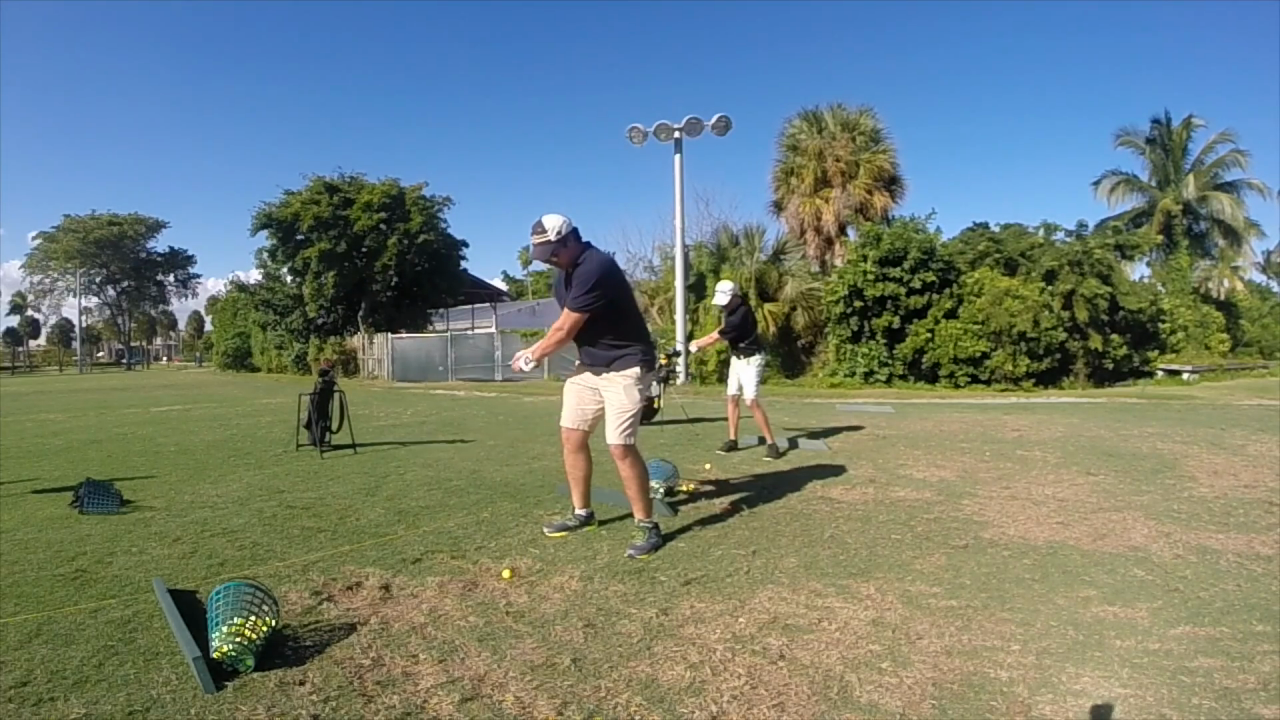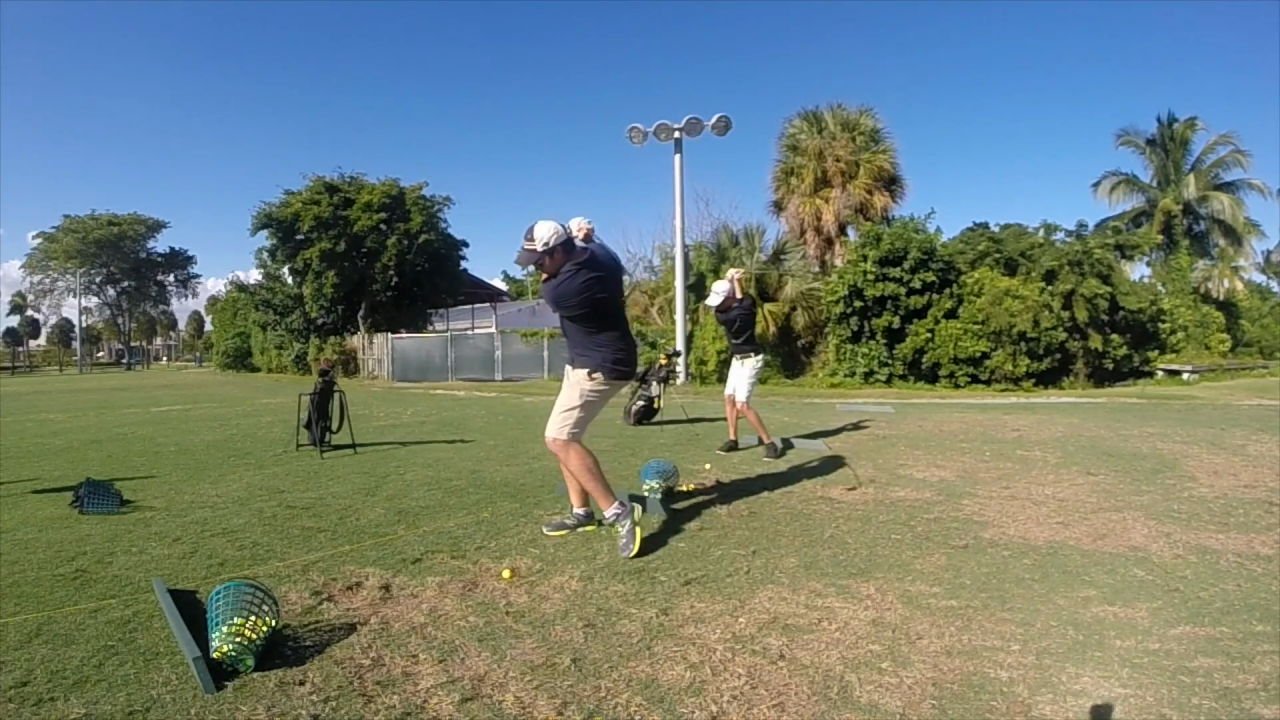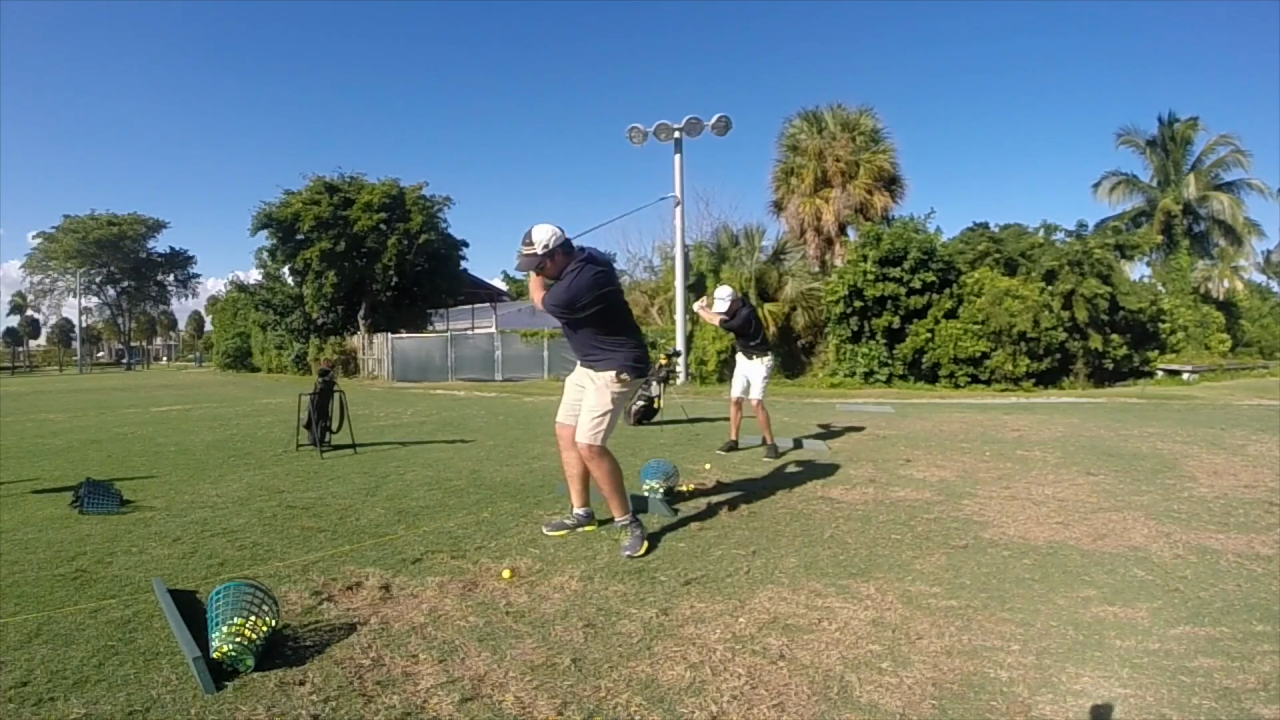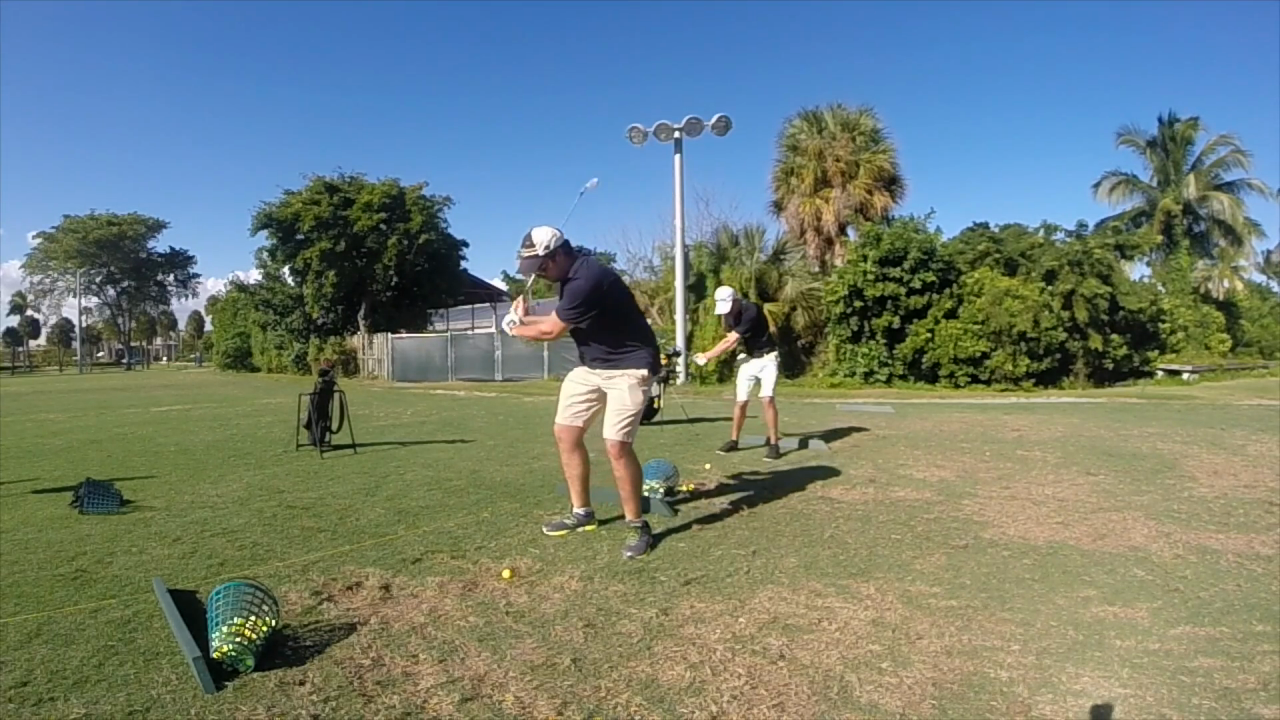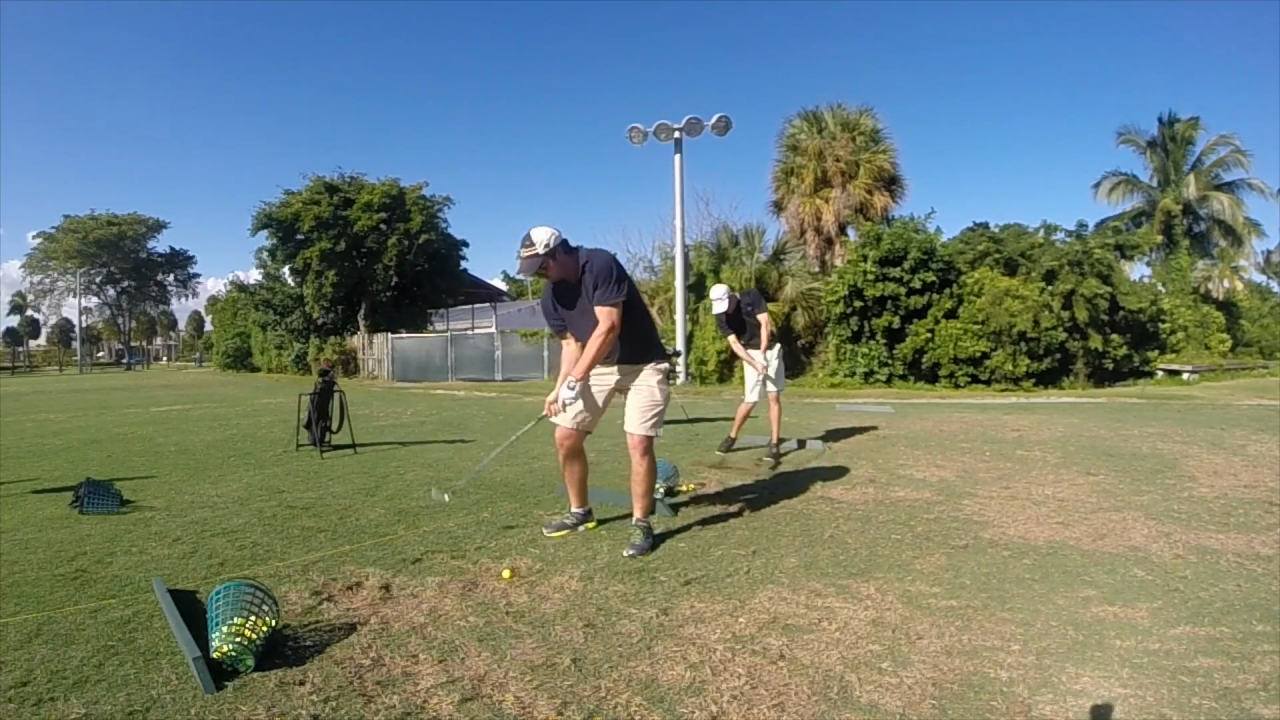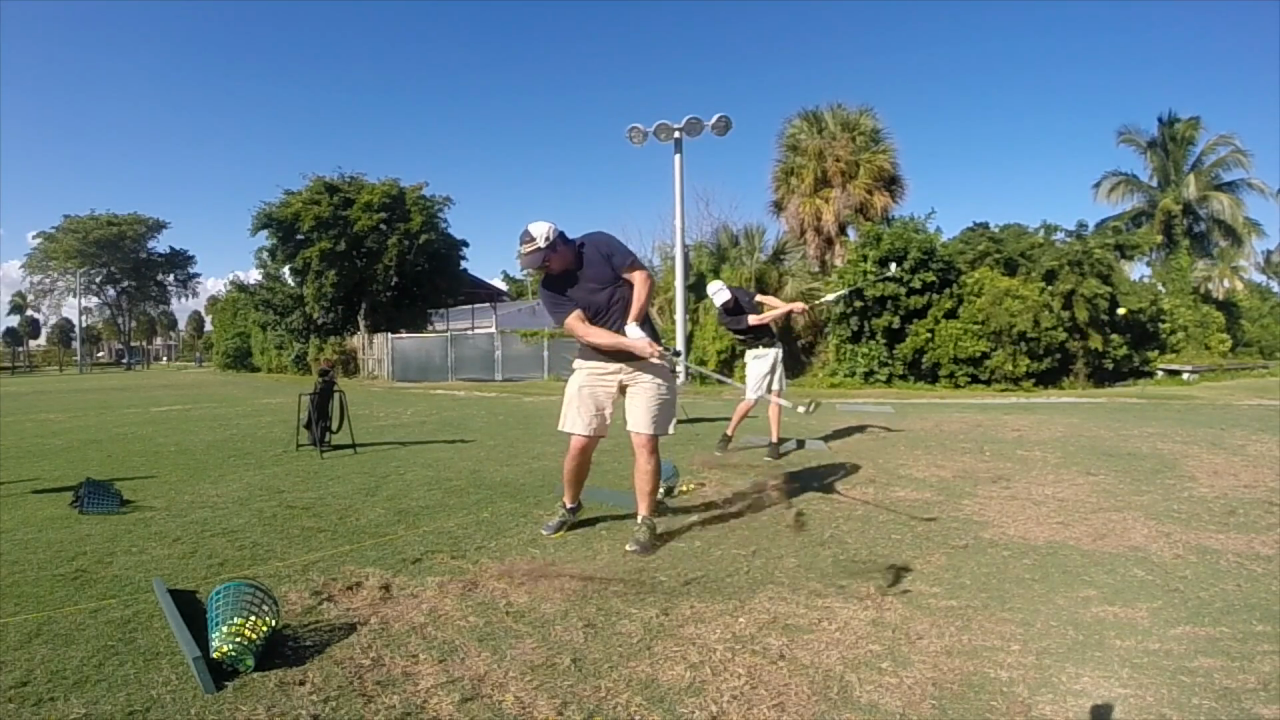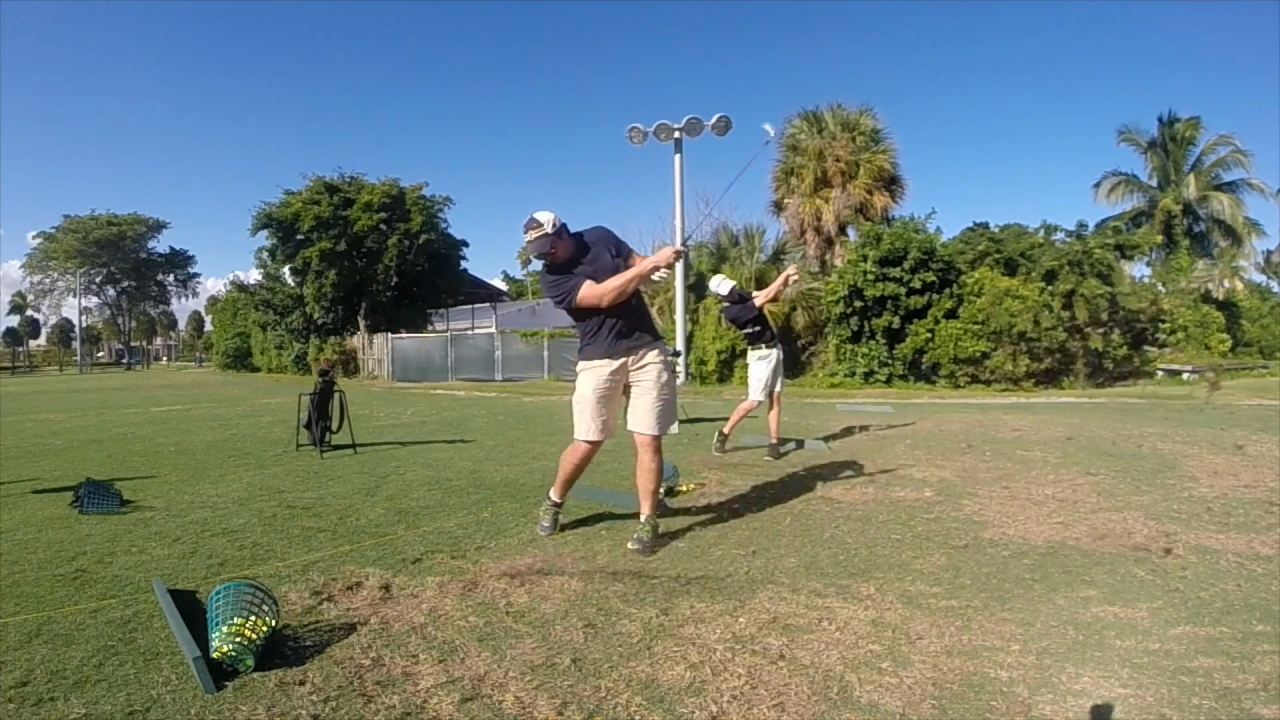
dt=0.4s
person 1, frame 1
left shoulder: (594, 269)
right shoulder: (568, 272)
left elbow: (565, 329)
left wrist: (531, 355)
right wrist: (536, 351)
left hip: (625, 365)
right hip: (590, 366)
left knee: (620, 445)
right knee: (572, 436)
left ankle: (647, 526)
right ankle: (582, 513)
person 1, frame 2
left shoulder: (561, 290)
right shoulder: (602, 256)
right wrist: (581, 239)
left hip: (598, 368)
right hip: (591, 362)
left knee: (559, 439)
right knee: (563, 436)
left ankle: (619, 513)
right ankle: (581, 513)
person 1, frame 3
left shoulder: (573, 287)
right shoulder: (590, 258)
left elbow: (541, 300)
left wrist: (536, 275)
right wrist: (541, 271)
left hip: (615, 368)
right hip: (591, 363)
left knee: (588, 445)
right knee: (565, 433)
left ankle: (629, 524)
right ankle: (581, 513)
person 1, frame 4
left shoulder: (587, 279)
right shoulder: (568, 277)
left elbow: (552, 330)
right elbow: (561, 323)
left wrist: (515, 327)
right wrist: (525, 318)
left hip: (630, 366)
right hip: (592, 363)
left knee: (616, 445)
right knee: (565, 432)
left ankle: (637, 525)
right ankle: (582, 512)
person 1, frame 5
left shoulder: (600, 264)
right shoulder: (551, 295)
left elbow: (609, 326)
right elbow: (570, 343)
left wrist: (577, 378)
right wrist: (561, 386)
left hip: (643, 363)
right hip: (593, 366)
left knee: (639, 442)
right knee: (565, 437)
left ankle: (641, 524)
right ankle: (579, 512)
person 1, frame 6
left shoulder: (600, 245)
right shoulder: (550, 288)
left elbow: (642, 278)
right elbow: (583, 331)
left wrist: (634, 324)
right wrist: (631, 345)
left hip: (646, 359)
right hip: (595, 363)
left knee: (645, 442)
right knee: (580, 443)
left ankle: (645, 523)
right ankle: (569, 506)
person 1, frame 7
left shoulder: (599, 237)
right shoulder: (552, 278)
left elbow: (639, 273)
right elbow: (606, 294)
left wrist: (655, 268)
right wrist: (653, 261)
left hip: (648, 352)
right hip: (600, 361)
left knee: (648, 441)
right knee: (586, 444)
left ankle: (647, 522)
right ankle: (553, 500)
person 2, frame 1
left shoulder: (740, 316)
right shoulder: (735, 304)
left elbow: (716, 337)
right elbow: (722, 329)
left wrist: (698, 344)
right wrist: (700, 342)
left hip: (751, 360)
right hip: (737, 358)
left knee: (751, 401)
right knee: (732, 398)
left ankle: (771, 443)
right ankle: (732, 440)
person 2, frame 2
left shoulder: (729, 317)
right shoulder: (747, 301)
left elbow: (717, 312)
left wrist: (731, 280)
right wrist: (736, 281)
left hip: (748, 361)
right hip: (738, 358)
left knee: (741, 405)
right knee: (729, 398)
left ankle: (769, 443)
right ankle: (733, 439)
person 2, frame 3
left shoulder: (744, 317)
right shoulder: (738, 305)
left elbow: (717, 321)
right elbow: (722, 318)
left wrist: (699, 309)
right wrist: (704, 307)
left hip: (760, 361)
right hip: (743, 358)
left knee: (756, 402)
right knee: (735, 400)
left ankle: (770, 443)
right ankle: (733, 440)
person 2, frame 4
left shoulder: (751, 311)
right shoulder: (728, 314)
left elbow: (731, 342)
right elbow: (729, 341)
left wrist: (708, 356)
right wrist: (709, 355)
left hip: (767, 358)
right hip: (747, 359)
left knee: (767, 400)
right knee: (741, 401)
left ankle: (773, 444)
right ankle: (733, 441)
person 2, frame 5
left shoulder: (751, 297)
right shoulder: (721, 318)
left elbow: (765, 323)
right elbow: (735, 345)
left wrist: (763, 351)
right wrist: (755, 363)
left hip: (772, 351)
right hip: (751, 356)
left knee: (774, 397)
right knee: (750, 401)
left ankle: (774, 443)
right ankle: (731, 437)
person 2, frame 6
left shoulder: (739, 293)
right shoulder: (725, 317)
left elbow: (765, 299)
right elbow: (760, 319)
left wrist: (788, 305)
right wrist: (789, 308)
left hip: (774, 348)
right hip: (757, 355)
left knee: (775, 396)
right knee: (751, 400)
left ankle: (774, 443)
right ankle: (727, 435)
person 2, frame 7
left shoulder: (740, 296)
right shoulder: (731, 312)
left elbow: (766, 292)
right elbow: (767, 296)
left wrist: (787, 281)
right wrist: (785, 273)
left hip: (774, 350)
right hip: (760, 355)
left knee: (775, 398)
right knee: (754, 400)
left ankle: (774, 443)
right ankle: (724, 433)
